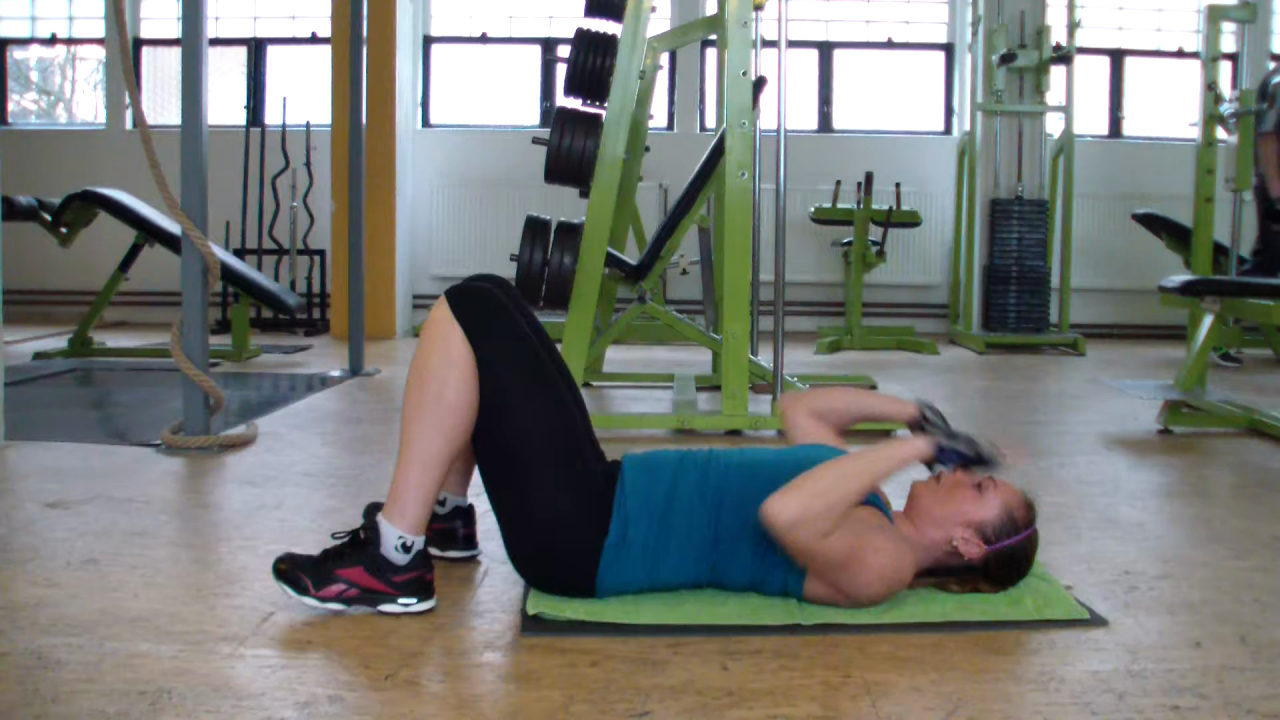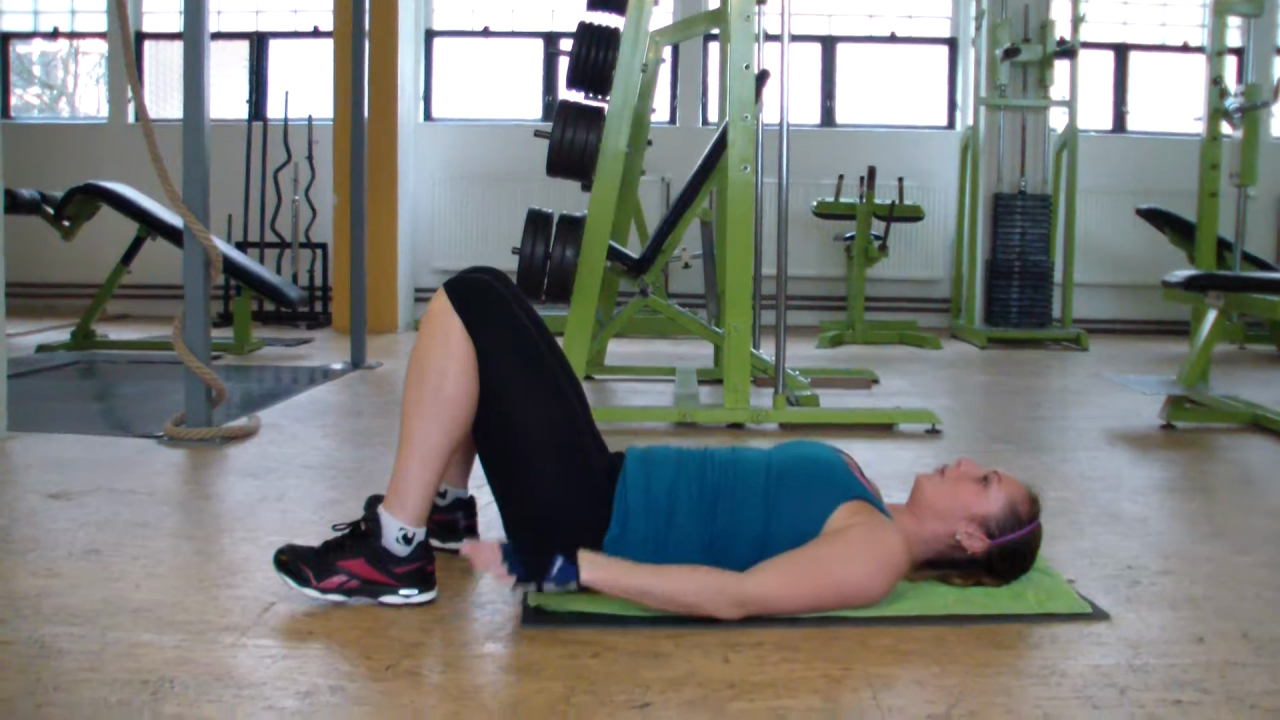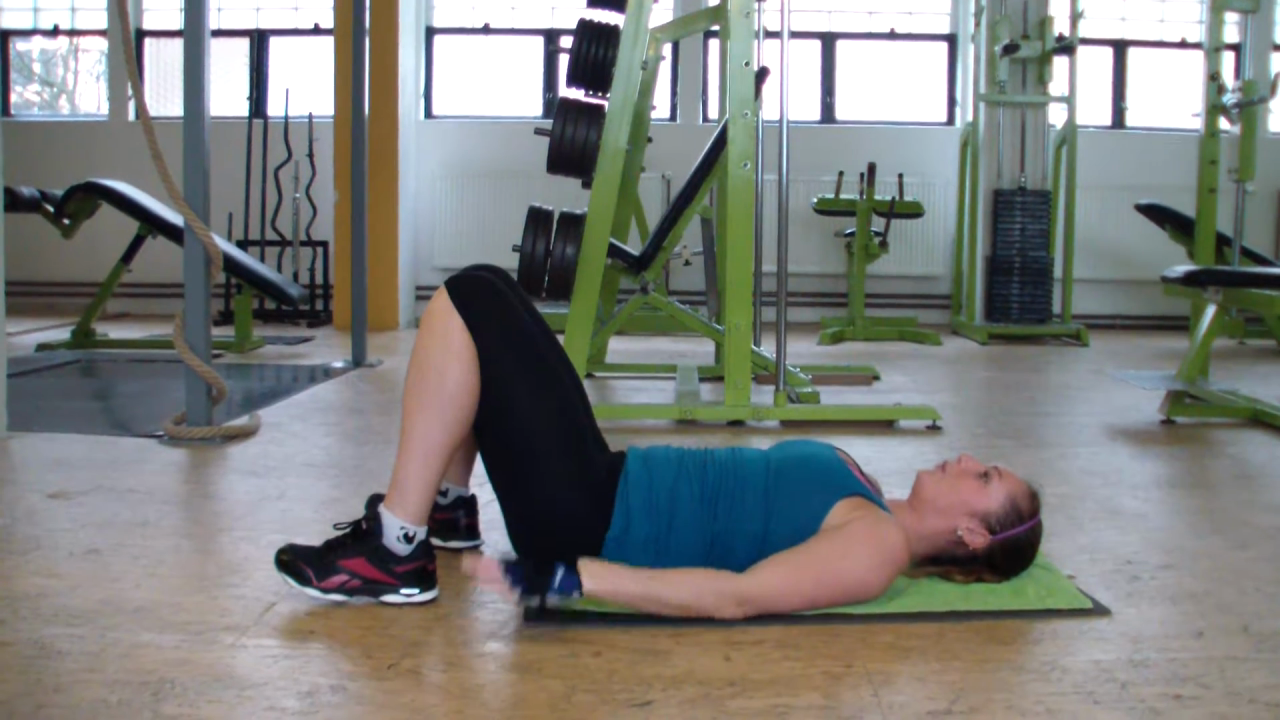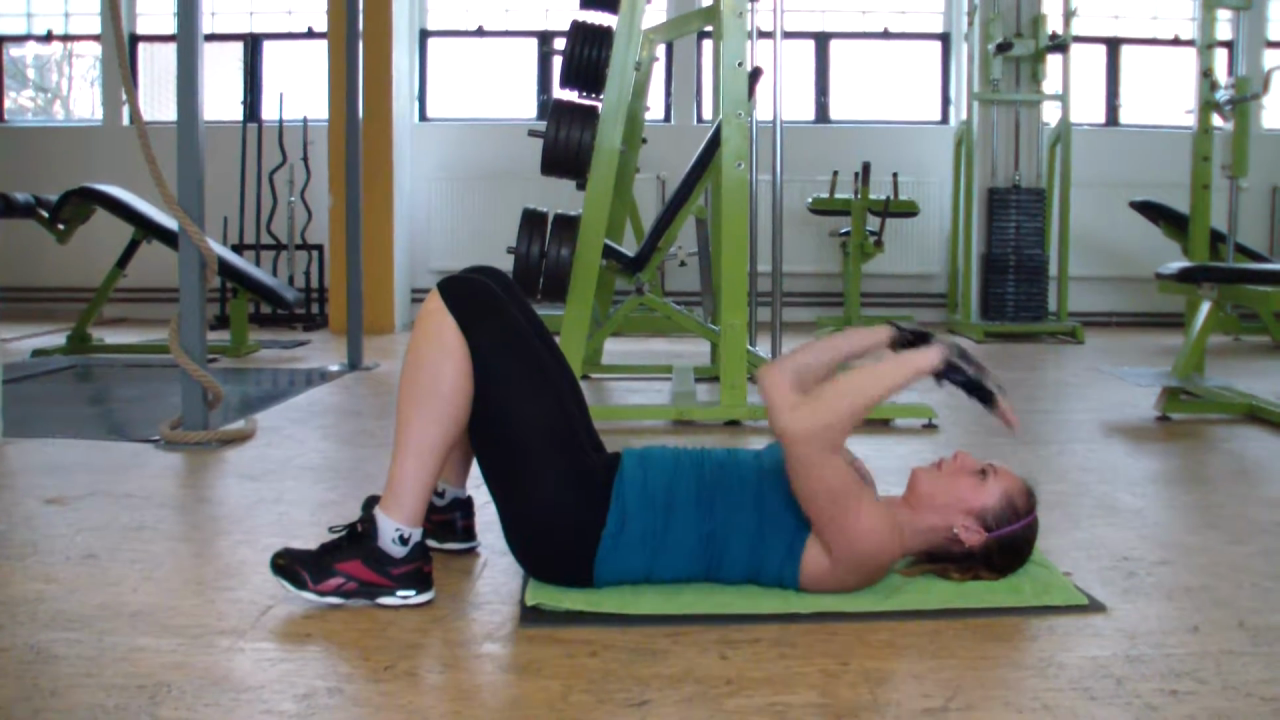
dt=0.5s
person 1, frame 1
left shoulder: (877, 563)
right shoulder: (870, 520)
left elbow: (784, 515)
right elbow: (796, 412)
left wrist: (912, 448)
right wrist: (911, 413)
left hip: (581, 540)
right hip: (604, 501)
left knee: (467, 315)
right knee: (484, 300)
left ankle: (393, 562)
right ankle: (445, 520)
person 1, frame 2
left shoulder: (876, 556)
right shoulder: (866, 512)
left elbow: (735, 594)
left wrist: (571, 565)
left hip: (593, 517)
right hip: (607, 492)
left knee: (465, 305)
right knee: (481, 288)
left ankle: (394, 552)
right ankle: (443, 510)
person 1, frame 3
left shoulder: (876, 551)
right shoulder: (866, 504)
left elbow: (735, 593)
left wrist: (572, 575)
left hip: (581, 521)
right hip: (603, 491)
left knee: (465, 303)
right knee: (483, 290)
left ankle: (394, 553)
right ankle: (446, 511)
person 1, frame 4
left shoulder: (868, 541)
right shoulder: (857, 499)
left elbow: (792, 419)
right elbow: (778, 386)
left wrist: (923, 361)
right wrist: (895, 340)
left hip: (581, 532)
right hip: (605, 492)
left knee: (460, 305)
right knee: (481, 288)
left ankle: (390, 554)
right ankle: (443, 511)
